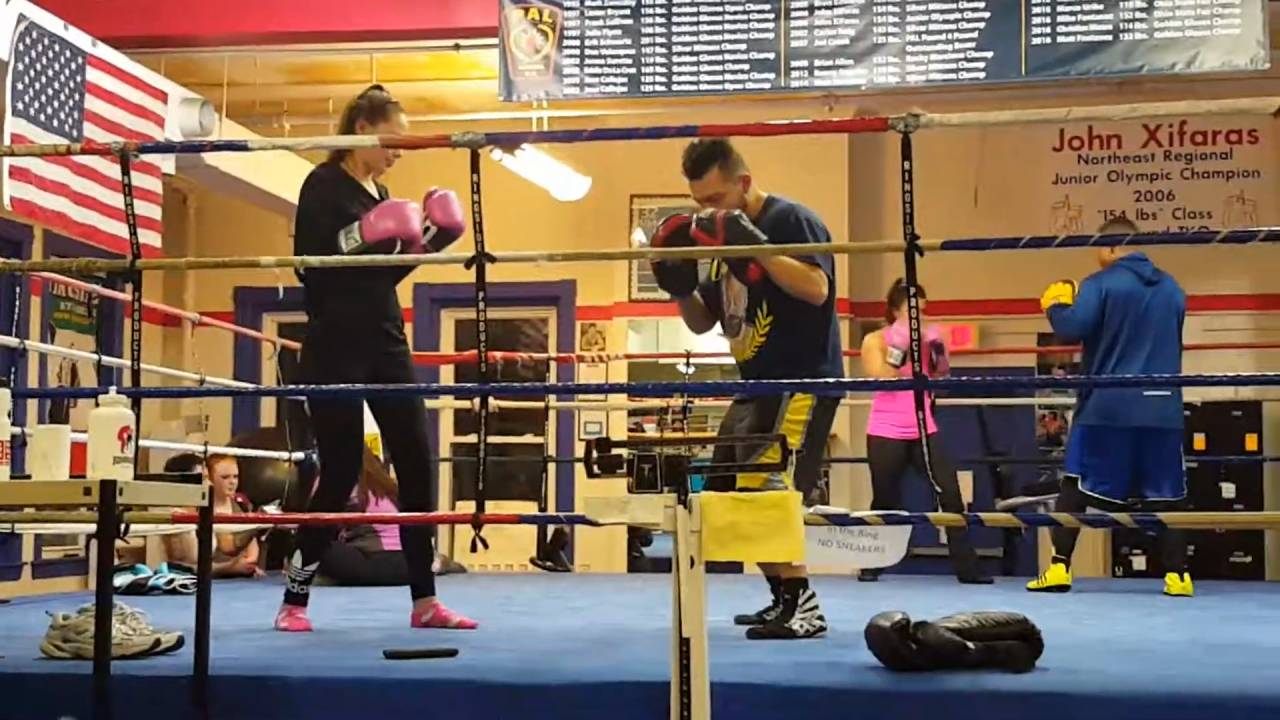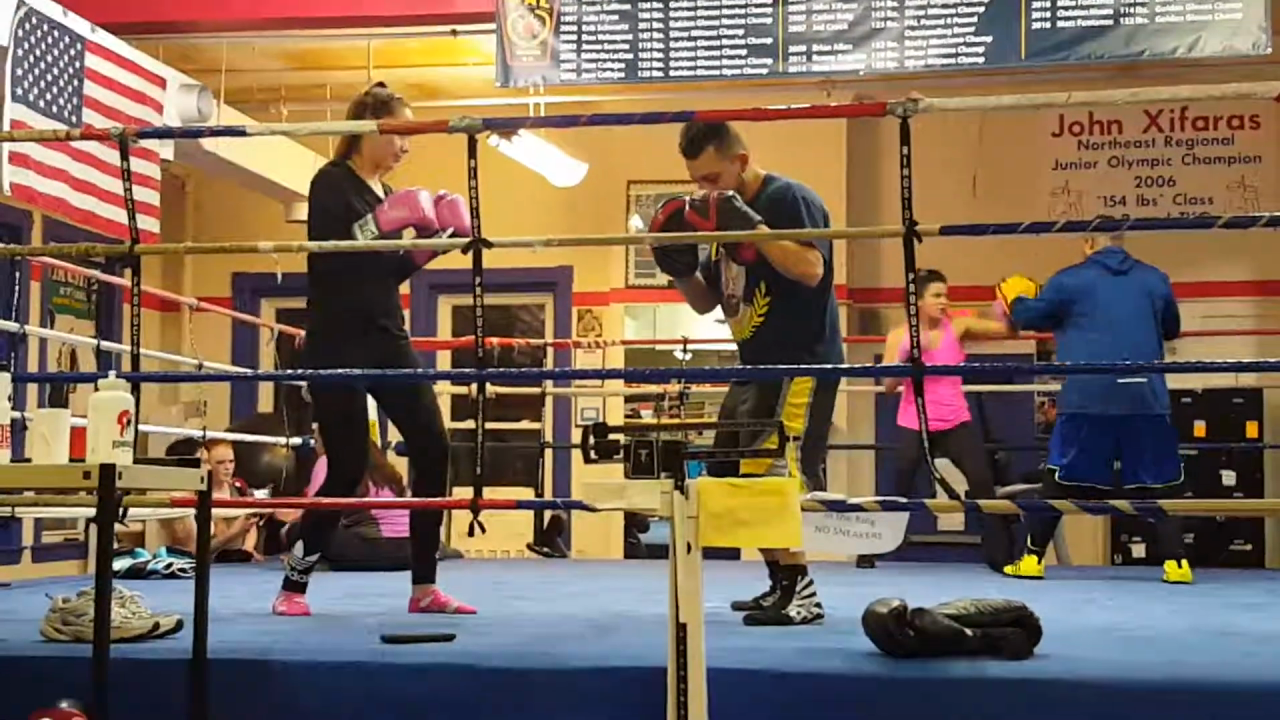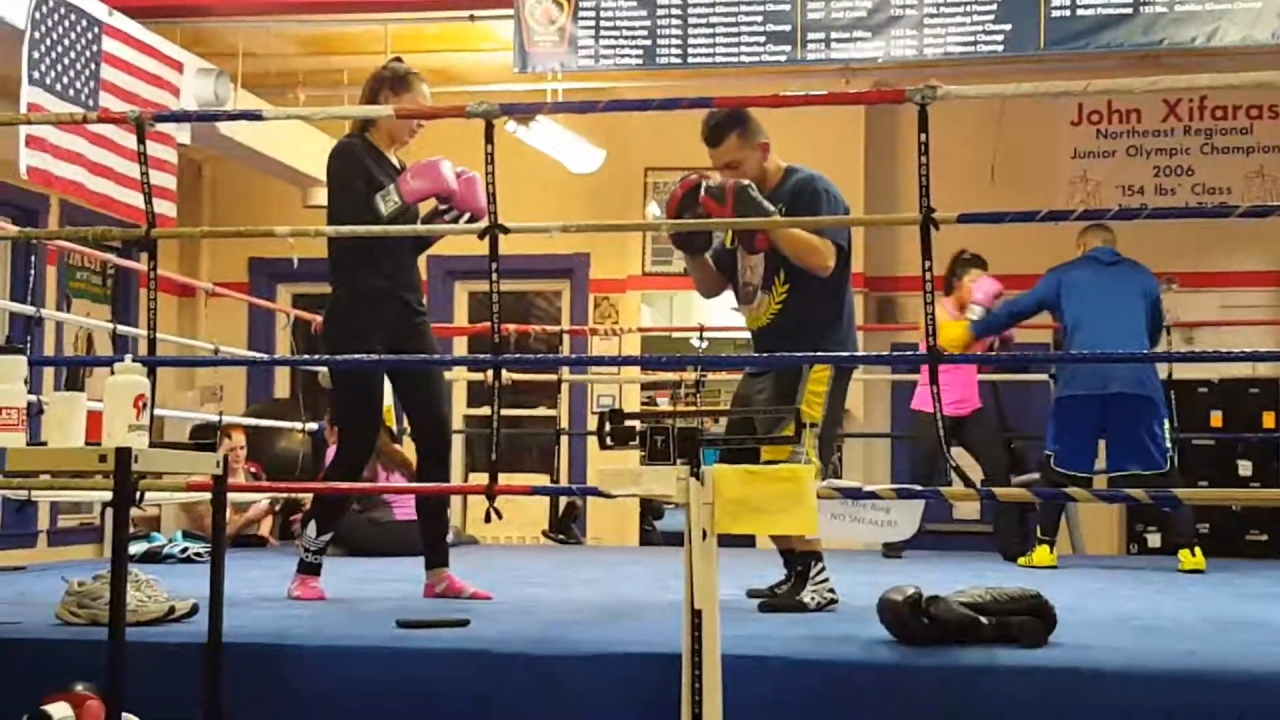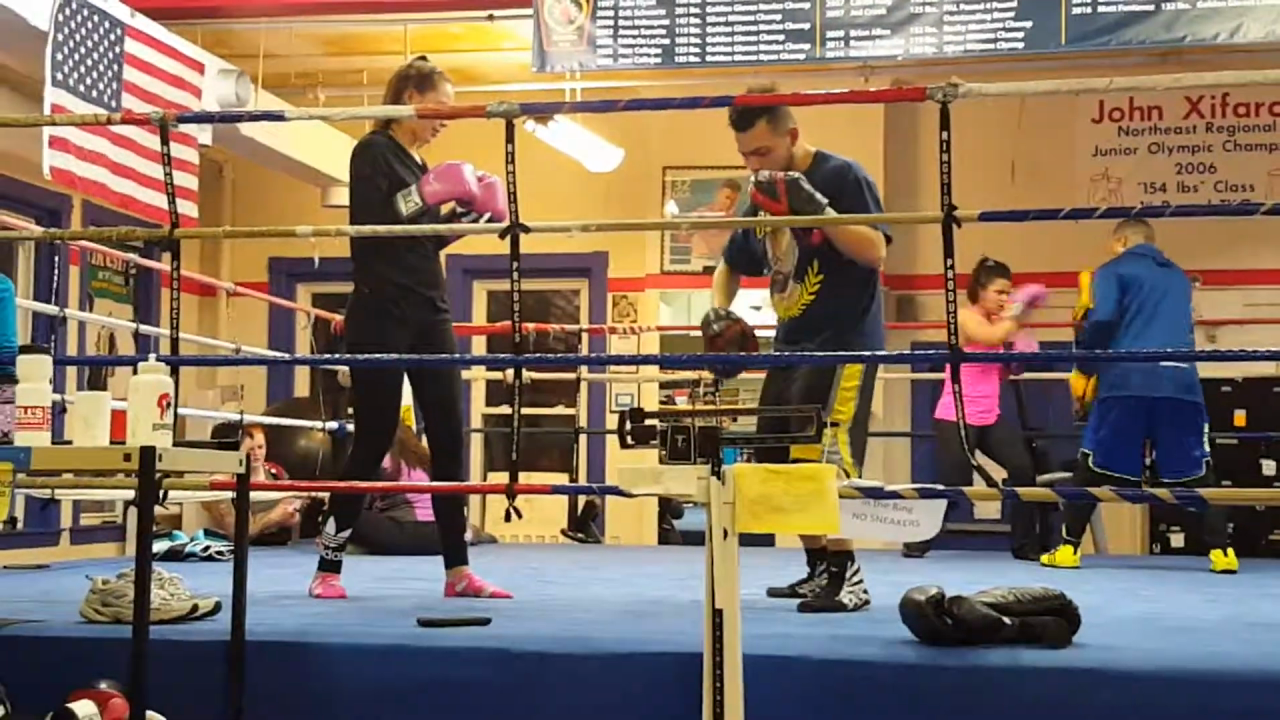
dt=0.4s
person 1, frame 1
left shoulder: (381, 193)
right shoulder: (324, 185)
right elbow: (308, 269)
left wrist: (427, 241)
right wrist: (362, 234)
left hip: (386, 344)
right hip: (336, 349)
left knee: (417, 466)
right knee: (340, 473)
left ankle: (425, 603)
right ankle: (294, 601)
person 1, frame 2
left shoulder: (385, 190)
right shoulder: (332, 182)
right elbow: (323, 260)
left wrist: (430, 245)
right wrist: (381, 224)
left hip: (387, 339)
right hip: (337, 343)
left knee: (433, 450)
right knee: (348, 468)
left ankle: (424, 587)
right ankle: (293, 585)
person 1, frame 3
left shoulder: (398, 164)
right shoulder: (350, 154)
right elbow: (347, 230)
left wrist: (446, 217)
right wrist: (403, 194)
left hip: (407, 315)
right hip: (359, 318)
left knee: (435, 435)
right knee: (358, 443)
left ankle: (438, 573)
right ankle: (307, 569)
person 1, frame 4
left shoulder: (419, 162)
right shoulder: (374, 151)
right elbow: (368, 228)
left wrist: (466, 217)
right wrist: (425, 195)
left hip: (429, 313)
right hip: (381, 315)
left knee: (449, 437)
right knee: (374, 439)
left ankle: (458, 572)
right ankle: (328, 567)
person 2, frame 1
left shoulder: (791, 220)
right shoulder: (724, 240)
left elbow: (817, 289)
right elbow: (701, 323)
left wrist: (757, 246)
right wrist: (678, 284)
left hip: (803, 381)
right hip: (758, 385)
left knee: (763, 487)
right knee: (727, 496)
left ankle: (803, 604)
right ankle: (783, 599)
person 2, frame 2
left shoulder: (788, 199)
right shoulder: (723, 219)
left elbow: (811, 269)
right elbow: (705, 302)
left wrist: (750, 225)
right wrist: (679, 265)
left hip: (802, 362)
right hip: (756, 366)
left knee: (771, 472)
right knee: (731, 478)
left ankle: (801, 591)
right ankle: (781, 583)
person 2, frame 3
left shoulder: (810, 189)
right shoulder: (742, 208)
left elbow: (823, 260)
right elbow: (711, 286)
left wrist: (765, 217)
right wrist: (692, 242)
left hip: (815, 352)
right hip: (767, 356)
left knee: (789, 460)
right knee: (742, 469)
left ankle: (816, 578)
right ankle: (795, 571)
person 2, frame 4
left shoulder: (841, 176)
right shoulder: (764, 196)
left elbow: (874, 251)
right elbow: (731, 265)
left wrist: (816, 210)
right wrist: (718, 313)
left hip: (844, 344)
right hip: (792, 346)
left knee: (822, 455)
right knee: (778, 464)
left ankle: (848, 577)
right ankle: (820, 570)
person 3, frame 1
left shoulder: (1100, 284)
right shoulder: (1173, 289)
left elbow: (1072, 327)
left wrist: (1053, 305)
left hip: (1105, 406)
right hip: (1161, 406)
left knee: (1076, 489)
right knee: (1167, 495)
left ankle: (1059, 568)
right ankle: (1177, 575)
person 3, frame 2
left shoulder: (1071, 280)
right shoulder: (1155, 279)
left elbow: (1030, 317)
right elbow: (1171, 330)
left wrist: (1014, 298)
left hip: (1087, 396)
right hip: (1145, 395)
left knee: (1058, 479)
right knee: (1161, 484)
left ankle: (1032, 558)
right ankle: (1175, 562)
person 3, frame 3
left shoulder: (1064, 276)
right shoulder: (1143, 278)
left elbow: (1019, 308)
left wrist: (971, 330)
left hip: (1079, 382)
right hip: (1139, 379)
left knee: (1060, 469)
right knee: (1160, 469)
left ankle: (1044, 548)
right ankle: (1189, 550)
person 3, frame 4
left shoulder: (1112, 272)
right shoulder: (1178, 277)
left elbow: (1100, 321)
left wrist: (1085, 369)
left hip: (1126, 382)
right hip: (1181, 382)
left knee: (1092, 468)
right knee: (1198, 472)
left ankle: (1068, 548)
right ankle: (1221, 551)
person 4, frame 1
left shoulder: (926, 339)
right shoulder: (874, 340)
right elbow: (883, 379)
left wrist: (939, 350)
right wrist: (899, 348)
left hip: (925, 432)
right hip: (886, 434)
left knee: (950, 495)
right knee: (885, 502)
left ankle: (967, 567)
right ankle: (871, 565)
person 4, frame 2
left shoulder: (959, 325)
right shoulder: (899, 336)
left elbow: (1003, 330)
right elbow: (889, 385)
right wrist: (905, 357)
left hip: (956, 423)
right hip: (914, 425)
left knee: (983, 482)
right knee: (900, 491)
left ankle: (999, 555)
person 4, frame 3
right shoulder: (937, 310)
left wrist: (998, 340)
left hip: (970, 409)
right hip: (931, 409)
left knee: (1000, 470)
right knee: (923, 479)
left ankle: (1012, 545)
right ankle: (895, 540)
person 4, frame 4
left shoulder: (998, 324)
right shoulder: (965, 318)
left elbow: (1005, 373)
right elbow: (988, 337)
left wrist: (1019, 354)
right wrist: (1021, 310)
left hip: (991, 417)
right hip: (955, 419)
left knee: (1023, 470)
right knee: (954, 487)
left ankle: (1025, 544)
right ankle: (918, 539)
